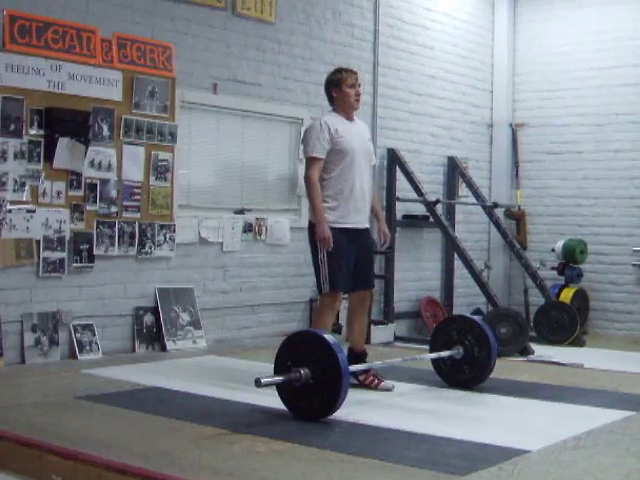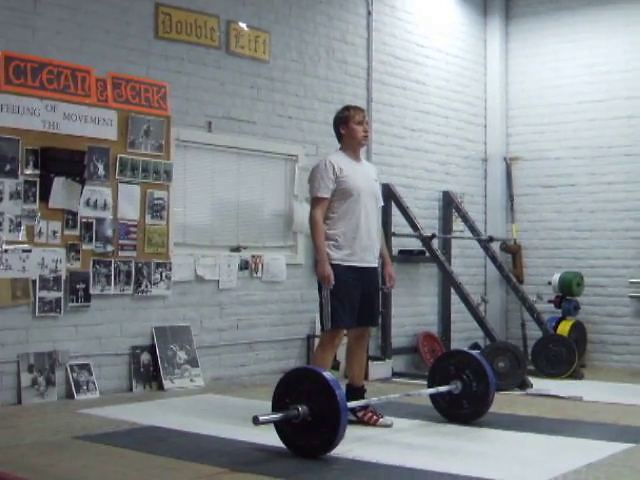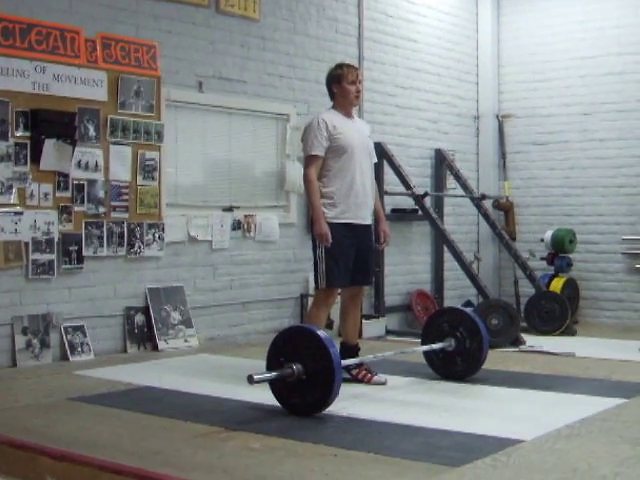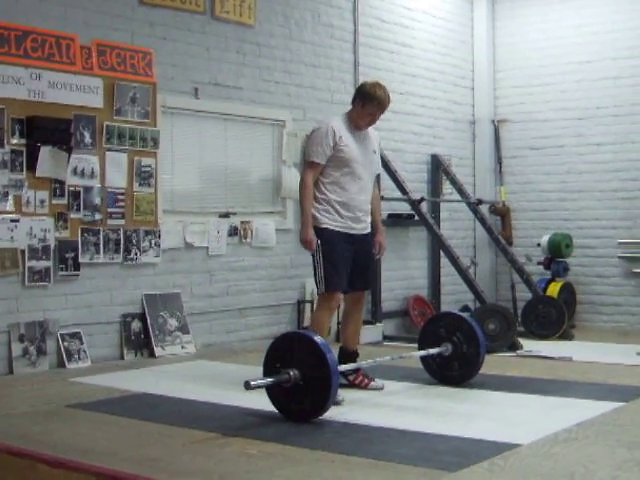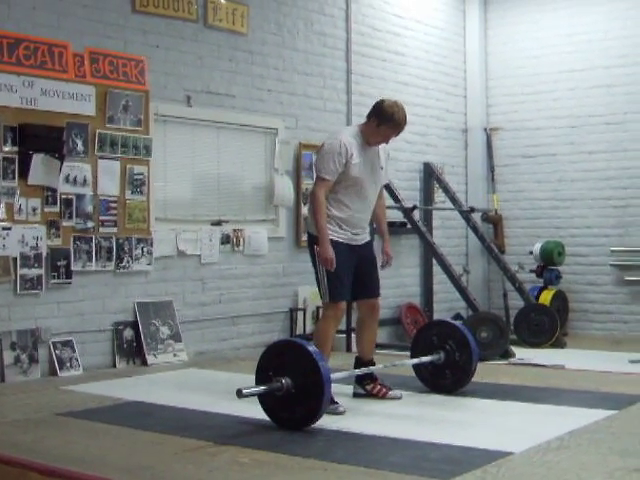
dt=1s
person 1, frame 1
left shoulder: (363, 129)
right shoulder: (324, 125)
right elbow: (312, 175)
left wrist: (380, 219)
right wrist: (320, 221)
left hip: (360, 227)
right hip: (334, 227)
left knee: (362, 295)
right knee: (332, 296)
left ankle: (357, 365)
person 1, frame 2
left shoulder: (370, 170)
right shoulder: (330, 165)
right elbow: (316, 215)
left wrist: (386, 260)
right wrist: (322, 260)
left hip: (368, 265)
right hip: (340, 265)
left knee: (361, 332)
right knee: (333, 333)
left ankle: (355, 401)
person 1, frame 3
left shoulder: (363, 127)
right shoulder: (322, 122)
right elbow: (310, 173)
left wrist: (381, 218)
right wrist: (319, 219)
left hip: (362, 222)
right hip: (334, 223)
left knee: (355, 291)
right knee: (327, 292)
left ankle: (350, 359)
person 1, frame 4
left shoulder: (372, 138)
right shoulder: (329, 131)
right elbow: (308, 178)
left wrist: (379, 229)
right wrist: (307, 225)
left hip: (361, 230)
right hip: (331, 228)
left knee: (357, 298)
right knee: (331, 297)
left ankle: (347, 367)
person 1, frame 5
left shoulder: (380, 151)
right shoulder: (340, 144)
right elbow: (318, 194)
left wrist: (385, 239)
right wrist: (324, 242)
left hip: (360, 239)
right hip: (332, 239)
left knee: (371, 307)
right knee: (335, 307)
left ankle: (365, 378)
